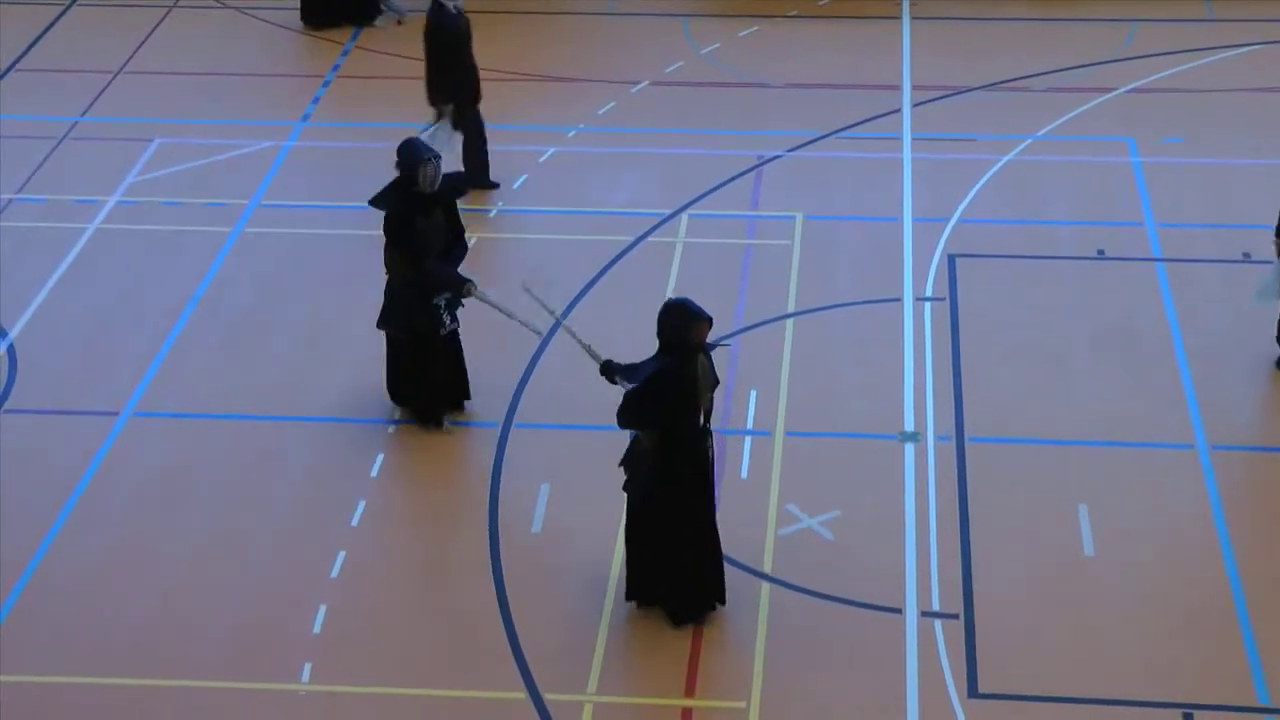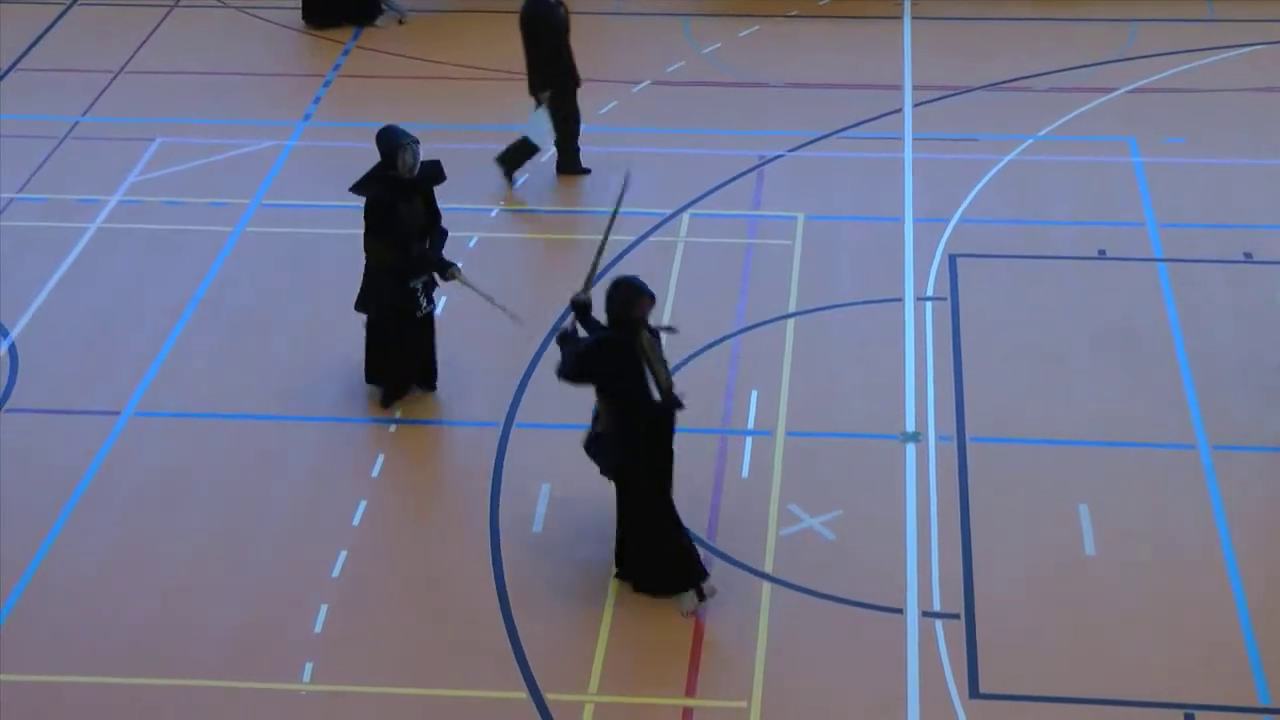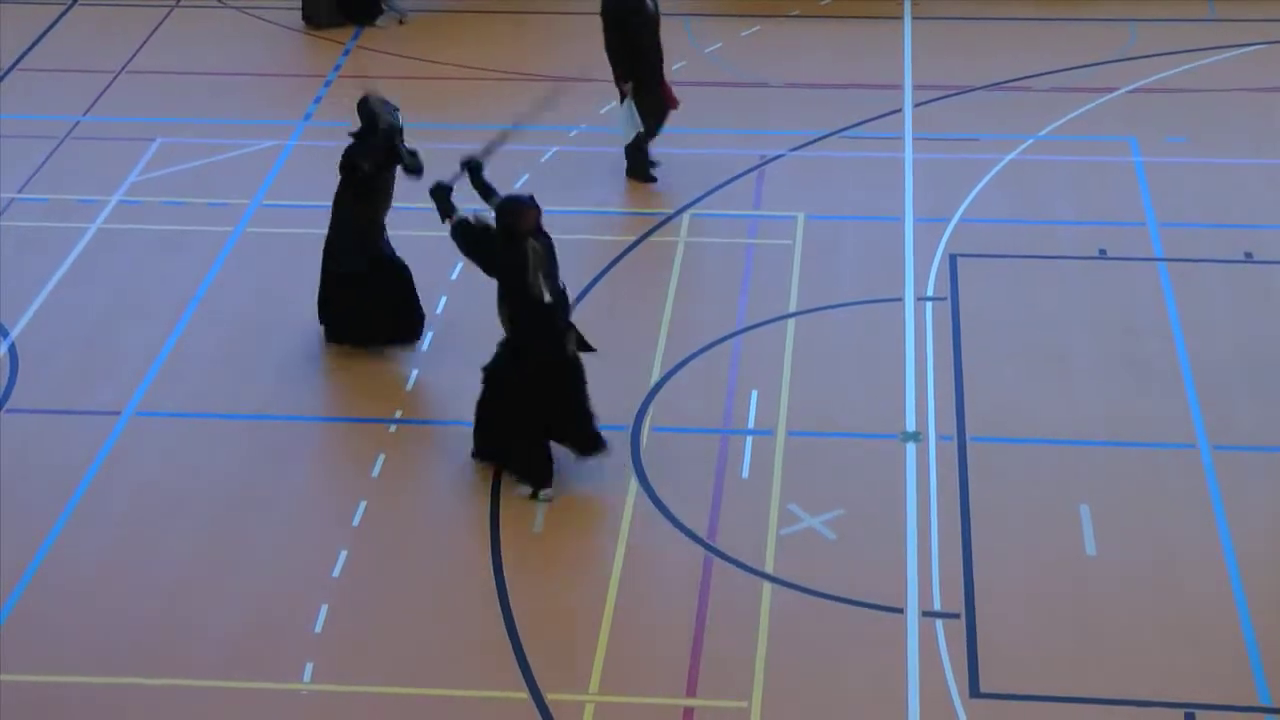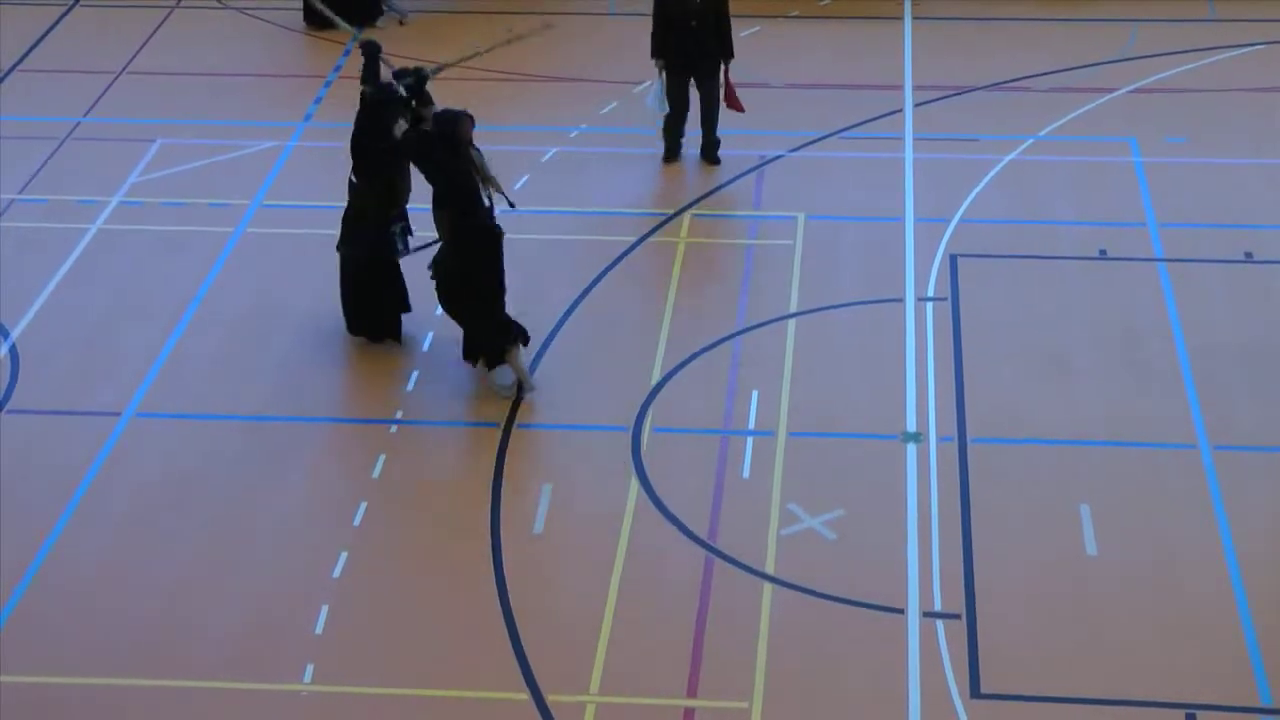
dt=0.5s
person 1, frame 1
left shoulder: (663, 375)
right shoulder: (699, 359)
left elbow: (628, 418)
left wrist: (629, 394)
right wrist: (620, 371)
left hip: (667, 463)
right hip: (694, 455)
left knee: (667, 531)
right knee: (694, 527)
left ankle: (685, 603)
right ankle: (700, 597)
person 1, frame 2
left shoulder: (607, 347)
right shoulder: (646, 334)
left elbow: (570, 371)
left wrist: (568, 344)
right wrist: (587, 319)
left hip: (635, 434)
right hip: (657, 425)
left knee: (650, 509)
left ankle: (691, 580)
person 1, frame 3
left shoulder: (503, 254)
right shoulder: (542, 242)
left elbow: (464, 235)
right elbow: (509, 207)
left wrist: (443, 202)
right wrist: (479, 180)
left hip: (528, 345)
right hip: (560, 338)
left knee: (504, 400)
right knee: (562, 397)
left ankle: (537, 478)
person 1, frame 4
left shoulder: (447, 165)
right shoulder: (466, 155)
right elbow: (441, 136)
left hip: (467, 250)
right hip: (485, 244)
left knee: (476, 309)
right knee: (485, 306)
left ankle: (511, 363)
person 2, frame 1
left shoulder: (444, 196)
right shoulder: (399, 209)
left elbow: (458, 241)
right elbow: (417, 260)
left wrist: (448, 271)
right wrist: (457, 282)
left hip: (439, 282)
right hip: (409, 287)
left knee: (445, 341)
right knee: (417, 348)
left ankle: (444, 399)
right ankle: (427, 407)
person 2, frame 2
left shoulder: (421, 181)
right shoulder: (379, 195)
left elbow: (433, 223)
right elbow: (400, 242)
left wrist: (435, 259)
right wrist: (440, 264)
left hip: (415, 265)
right hip: (387, 269)
left knee: (419, 324)
right knee: (392, 328)
left ankle: (418, 375)
right ankle: (394, 383)
person 2, frame 3
left shoulder: (387, 146)
right shoulder: (357, 154)
left elbow: (415, 169)
left wrist: (403, 153)
left hip: (369, 225)
right hip: (351, 230)
person 2, frame 4
left shoulder: (393, 139)
right shoulder: (369, 138)
left hip: (386, 214)
right hip: (368, 218)
left knee: (383, 266)
right knee: (369, 270)
left ankle: (383, 322)
right ankle: (372, 324)
